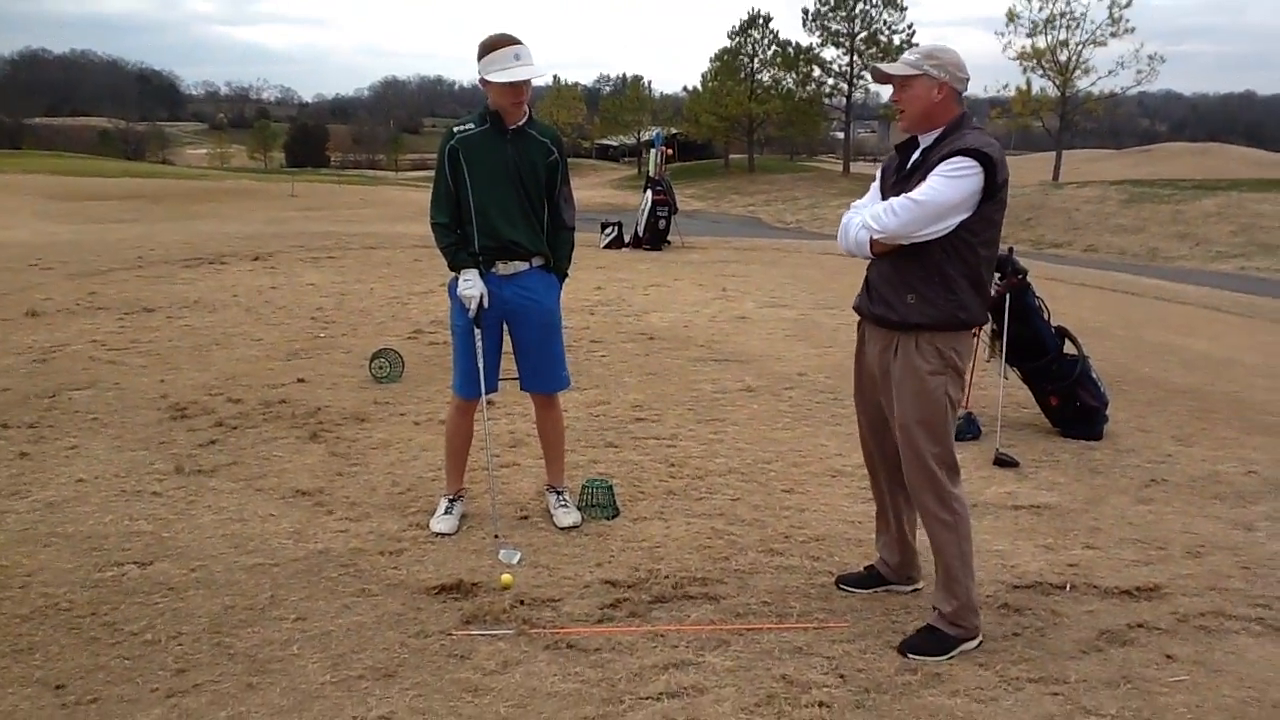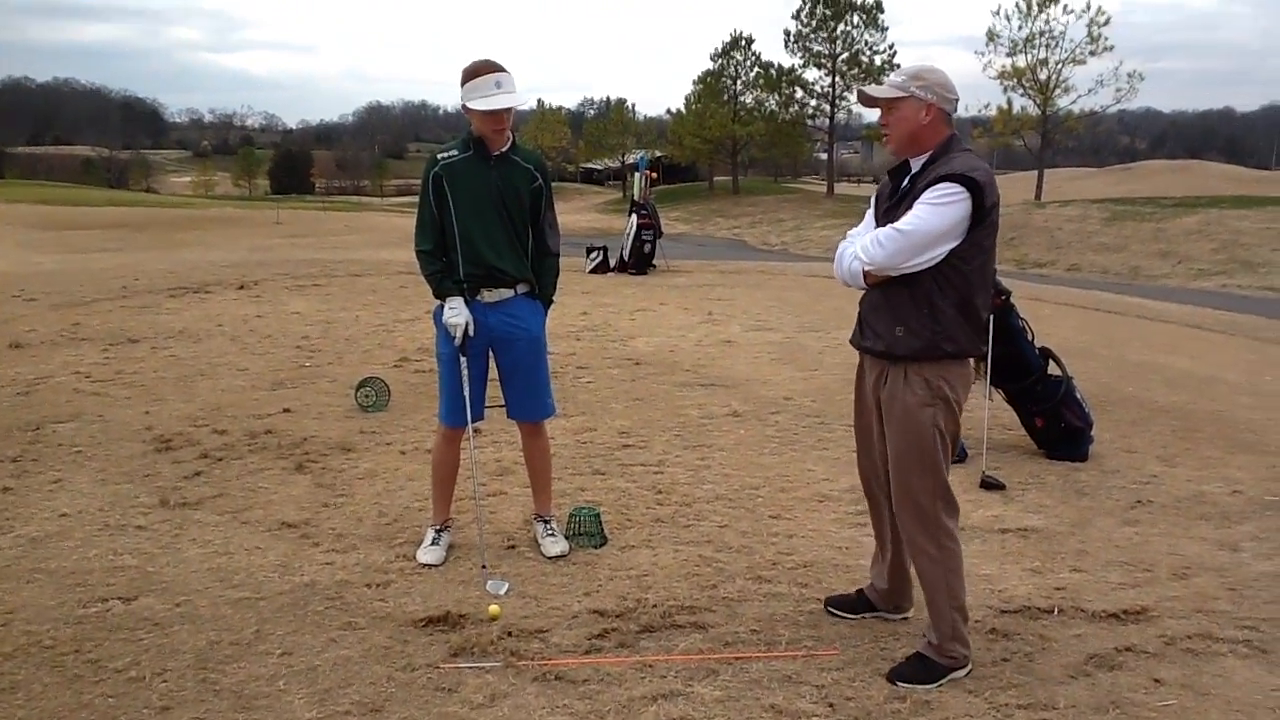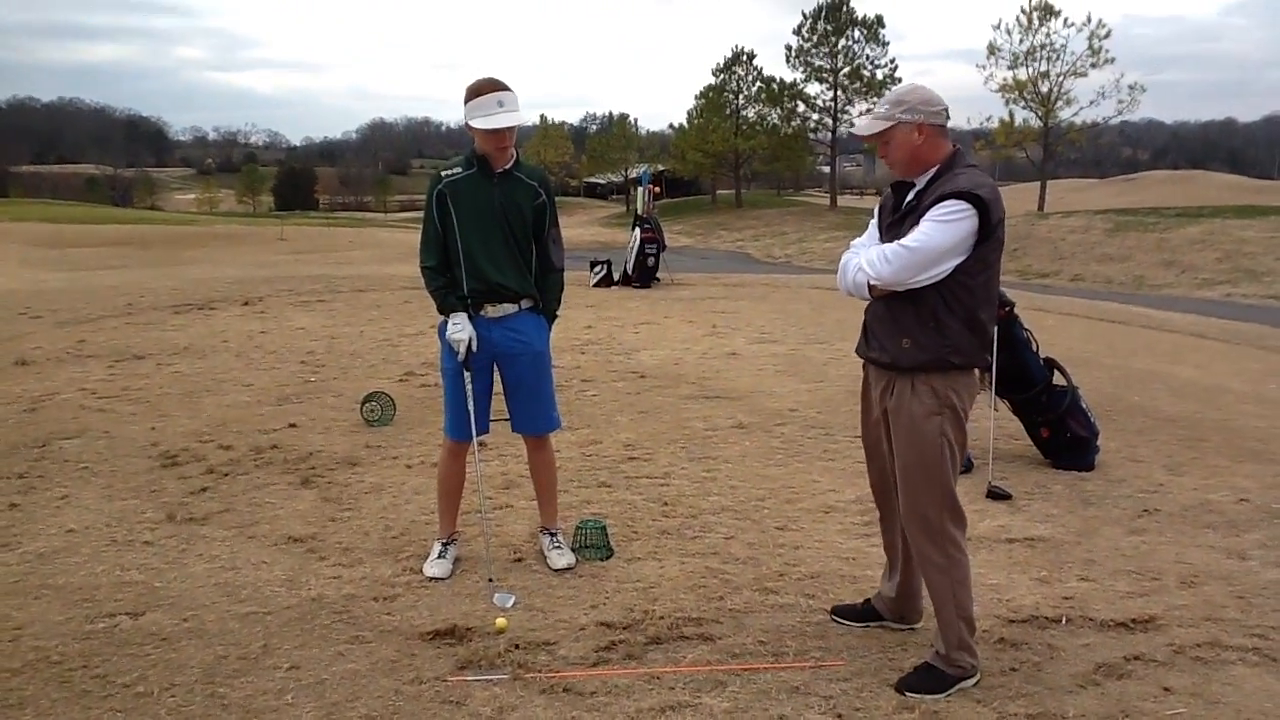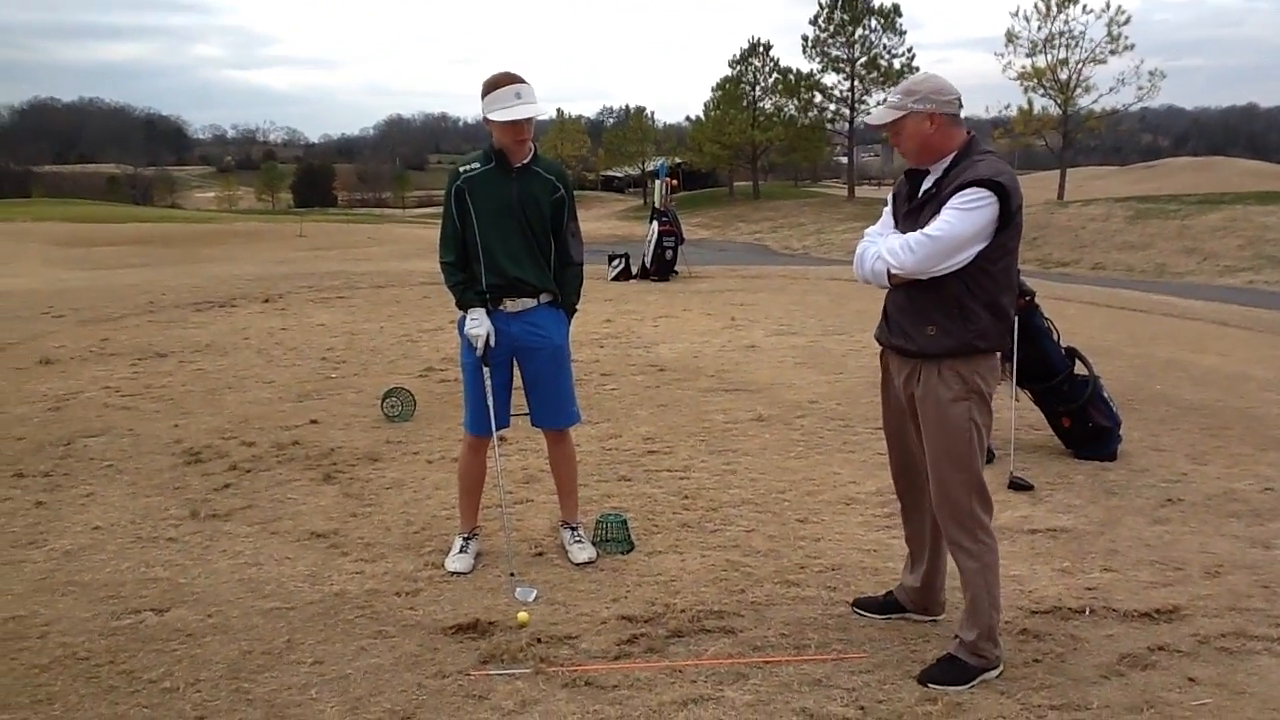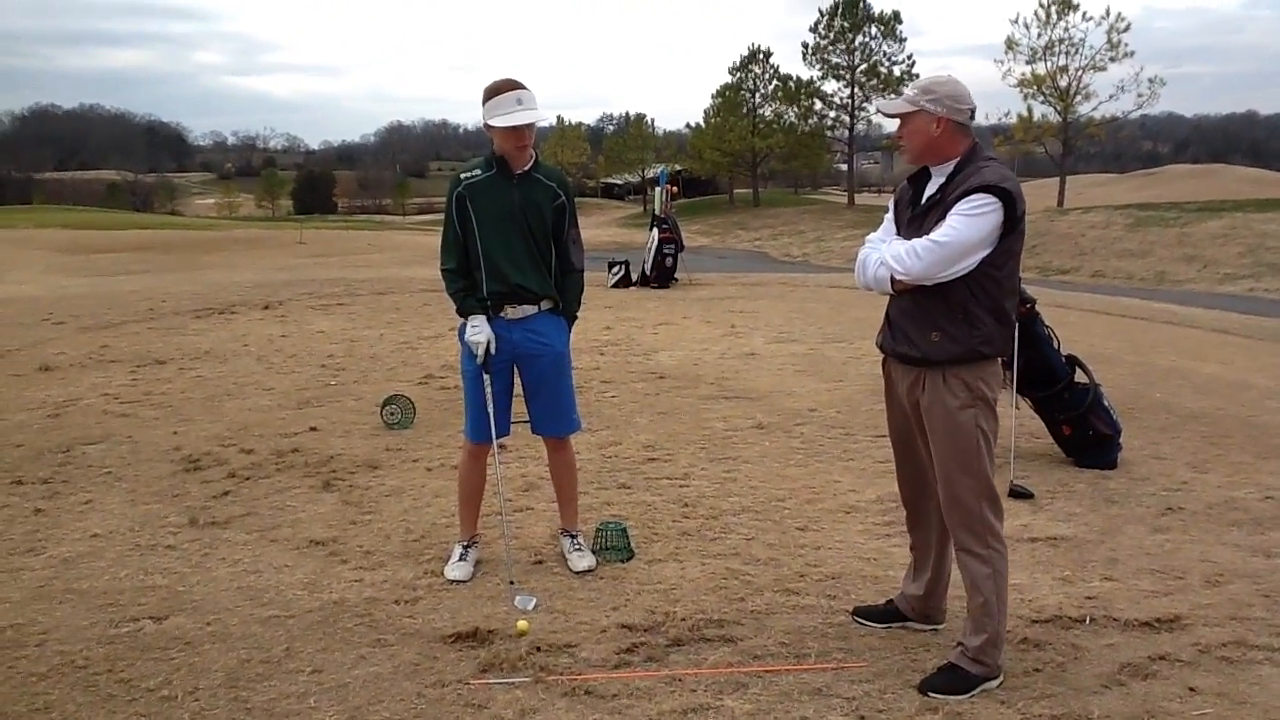
dt=0.3s
person 1, frame 1
left shoulder: (972, 157)
right shoulder: (902, 158)
left elbow: (895, 222)
right elbow: (852, 232)
left wrist: (879, 225)
right wrist: (885, 236)
left hip: (932, 338)
right hip: (879, 326)
left knee: (929, 472)
right knee: (884, 456)
left ankle: (959, 617)
right ankle: (896, 564)
person 1, frame 2
left shoulder: (961, 181)
right shoulder: (898, 180)
left elbow: (880, 254)
right elbow: (847, 261)
left wrist: (870, 256)
right wrist: (877, 266)
left hip: (927, 369)
right hip: (878, 356)
left knee: (922, 504)
right knee: (881, 485)
left ankle: (949, 647)
right ankle: (888, 591)
person 1, frame 3
left shoulder: (966, 197)
right shoulder: (900, 195)
left elbow: (887, 268)
right elbow: (851, 271)
left wrist: (876, 267)
right wrist: (883, 276)
left hip: (934, 378)
right hip: (883, 365)
left knee: (931, 512)
right knee: (893, 497)
left ankle: (957, 656)
right ankle: (897, 601)
person 1, frame 4
left shoulder: (985, 184)
right shoulder: (913, 183)
left elbow: (914, 255)
right elbow: (867, 259)
left wrist: (892, 254)
right wrist: (903, 263)
left hip: (956, 365)
right hip: (900, 353)
left knee: (959, 500)
right knee: (913, 485)
left ankle: (981, 646)
right ankle: (919, 592)
person 1, frame 5
left shoulder: (988, 190)
right shoulder: (914, 189)
left elbow: (918, 262)
right elbow: (868, 266)
left wrist: (895, 257)
right wrist: (907, 268)
left hip: (960, 373)
right hip: (903, 360)
left knee: (968, 507)
right knee: (919, 493)
left ankle: (982, 655)
right ankle: (919, 601)
person 2, frame 1
left shoulder: (547, 142)
right shoulder: (459, 141)
left elbow: (562, 218)
right elbow: (443, 217)
left wrist: (555, 276)
right wrist: (465, 270)
left hip: (534, 280)
right hip: (478, 281)
left knee: (546, 392)
right knee: (466, 396)
left ankle: (556, 490)
right ankle: (452, 495)
person 2, frame 2
left shoulder: (531, 168)
right shoulder: (443, 168)
left elbow: (547, 243)
right elbow: (428, 244)
left wrist: (540, 303)
right wrist: (450, 298)
left hip: (519, 308)
right hip: (463, 309)
left knee: (533, 420)
right knee: (452, 424)
left ankle: (544, 519)
right ankle: (439, 525)
person 2, frame 3
left shoulder: (535, 184)
right shoulder: (447, 185)
left elbow: (551, 259)
right elbow: (432, 260)
left wrist: (543, 318)
right wrist: (453, 313)
left hip: (523, 322)
right hip: (466, 323)
left knee: (538, 433)
right knee: (457, 438)
left ankle: (550, 531)
right ankle: (445, 539)
person 2, frame 4
left shoulder: (553, 179)
right shoulder: (465, 180)
left elbow: (569, 254)
right elbow: (452, 255)
left wrist: (562, 313)
right wrist: (472, 309)
left hip: (542, 317)
right hip: (486, 319)
left knee: (558, 428)
right knee: (477, 434)
left ankle: (571, 525)
right ankle: (467, 534)
person 2, frame 5
left shoulder: (554, 186)
right shoulder: (466, 186)
left elbow: (571, 261)
right elbow: (453, 262)
left wrist: (563, 319)
right wrist: (472, 316)
left hip: (544, 324)
right hip: (486, 326)
left knee: (558, 436)
right knee: (477, 441)
left ankle: (571, 534)
right ankle: (466, 542)
